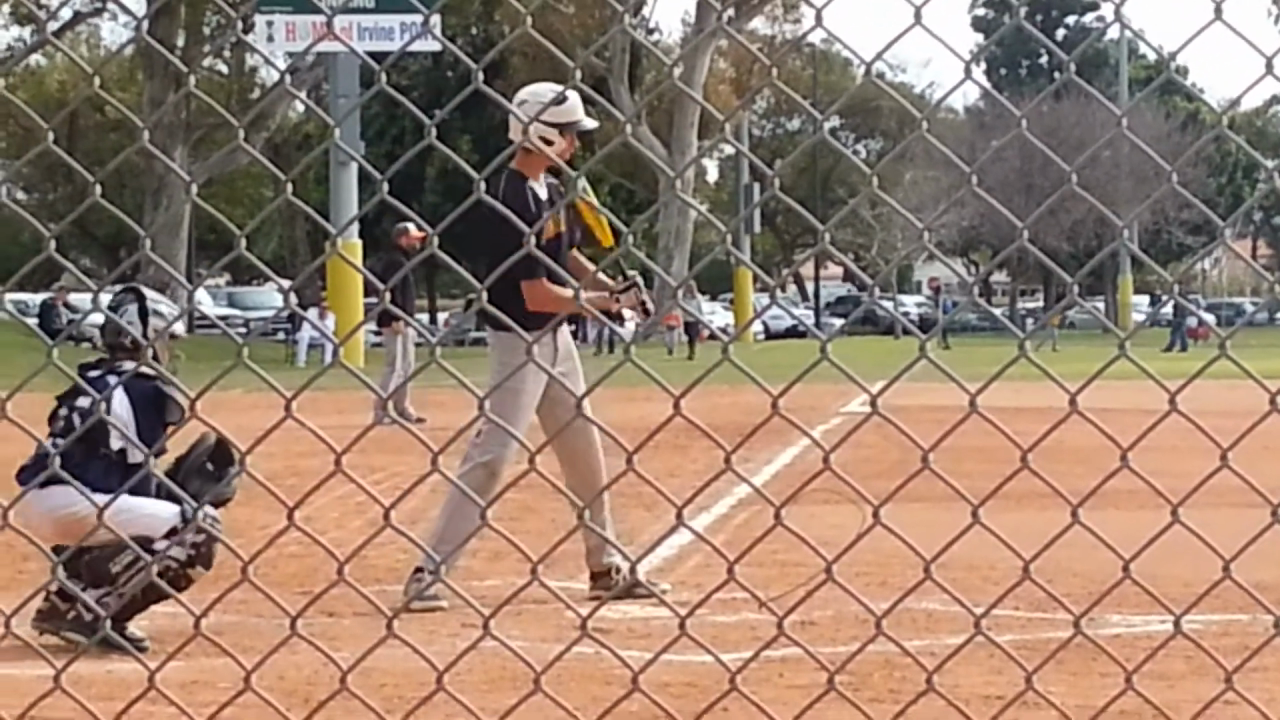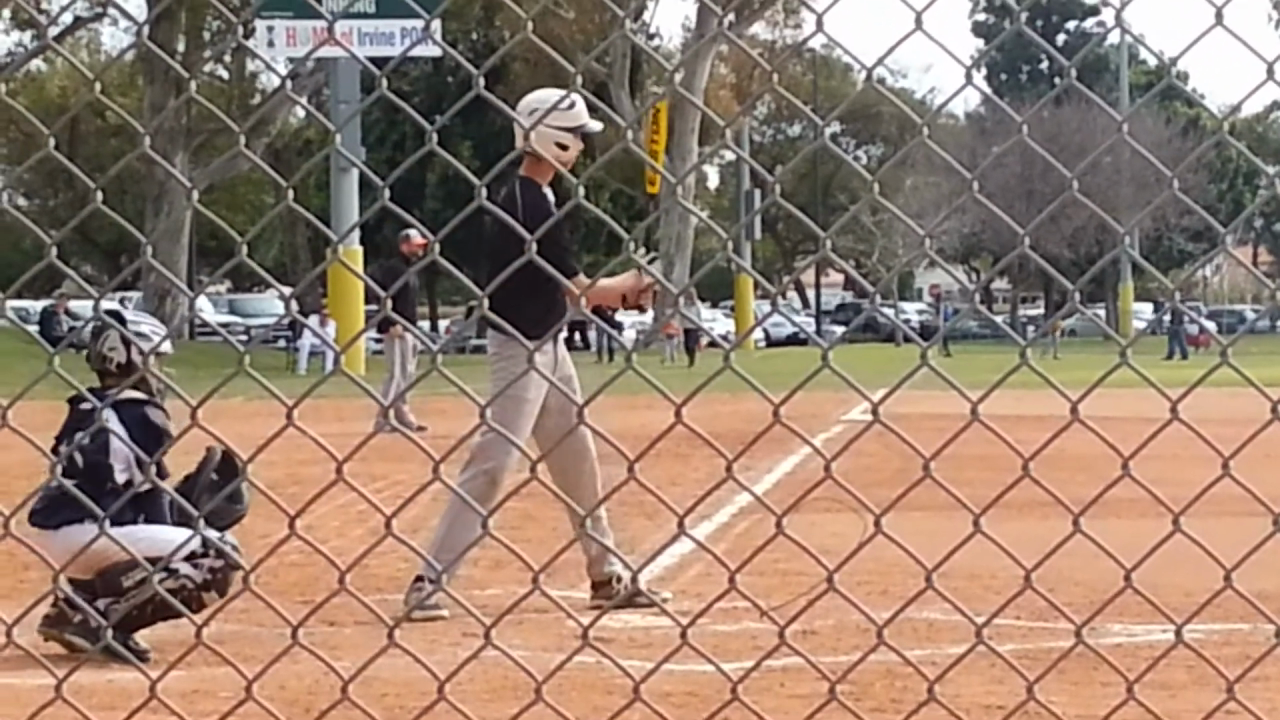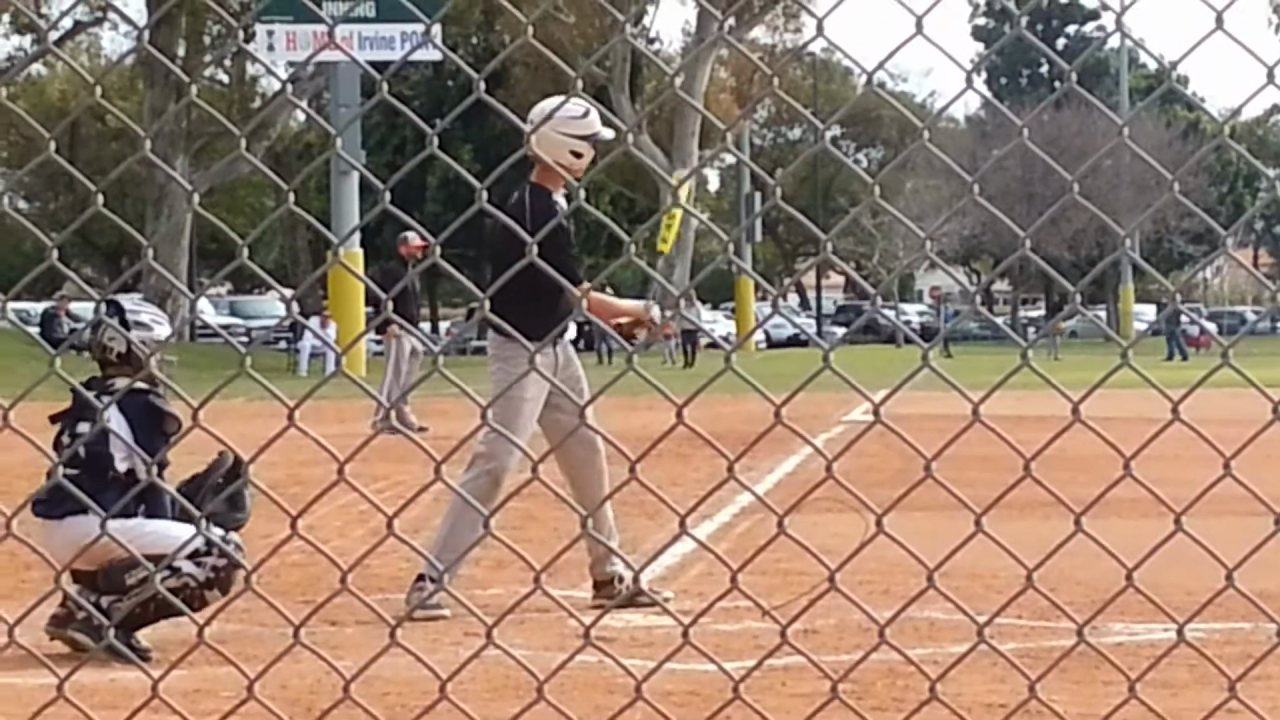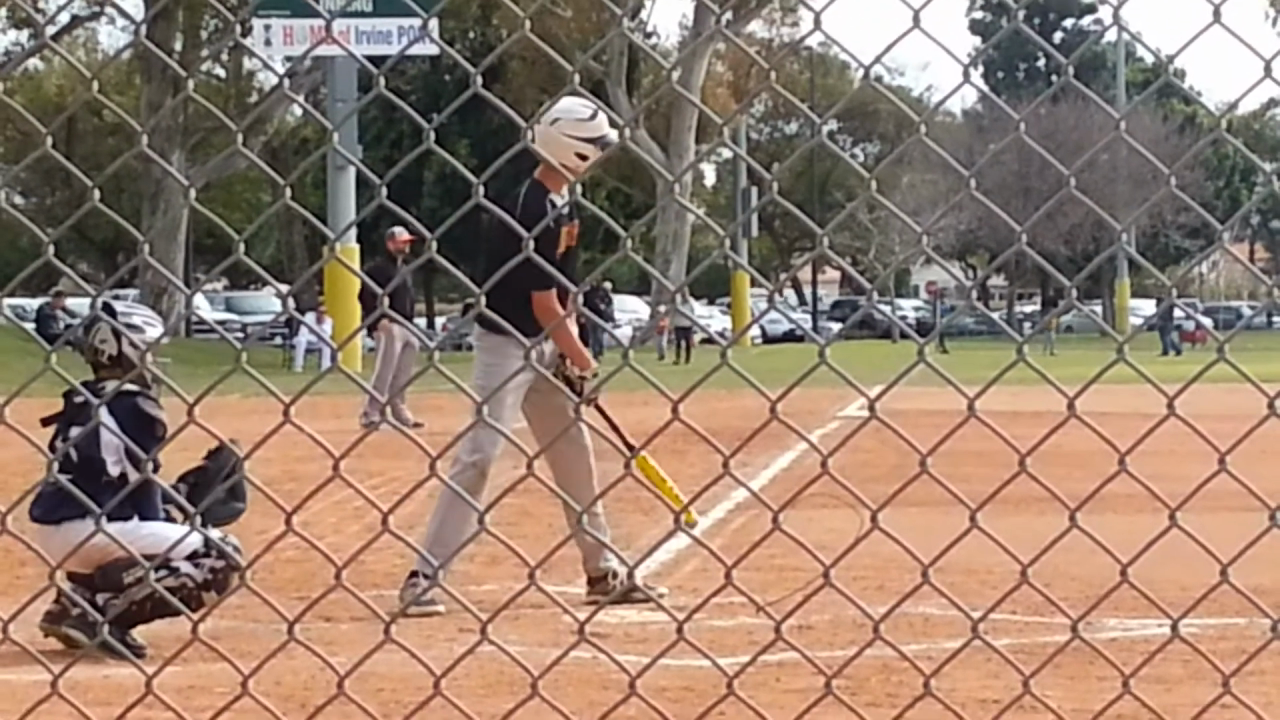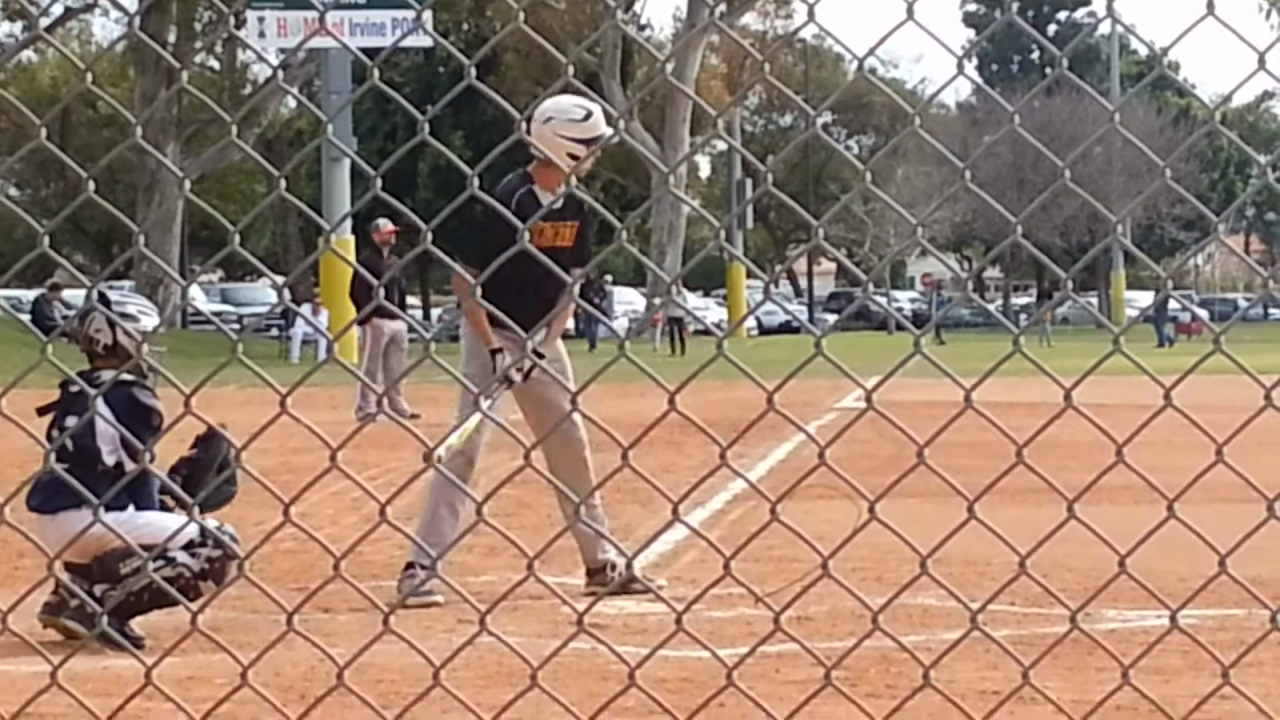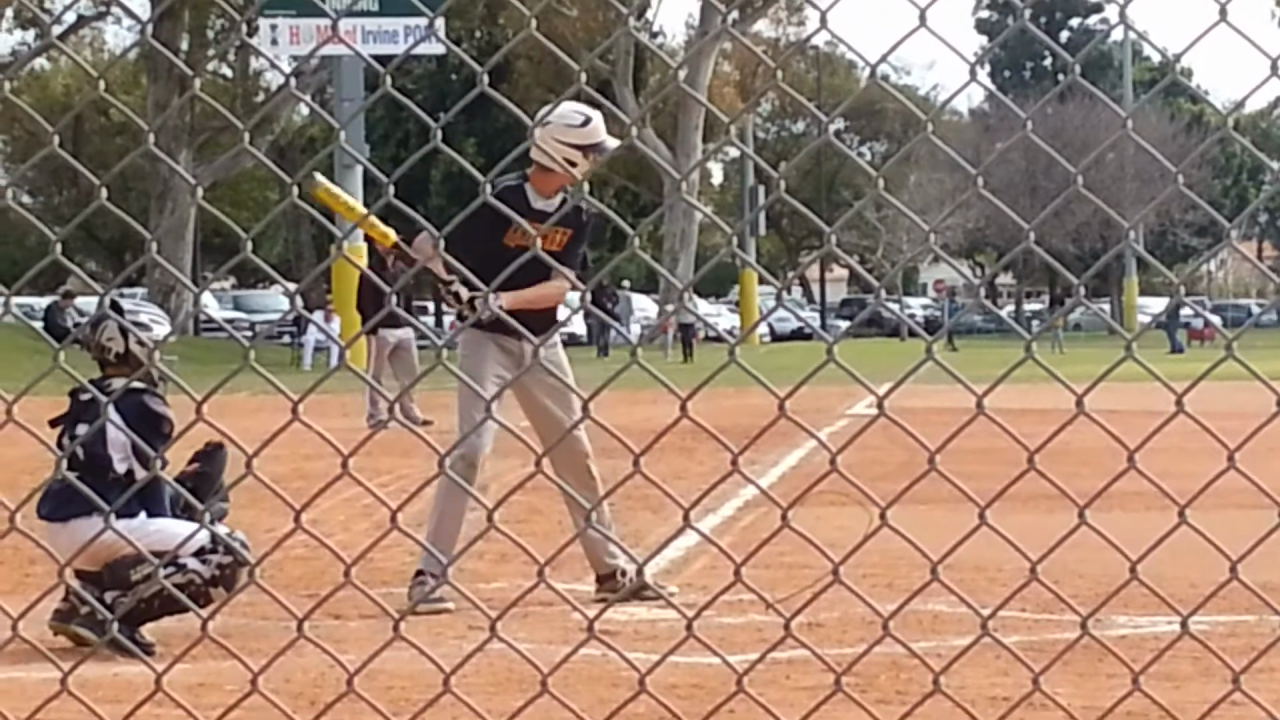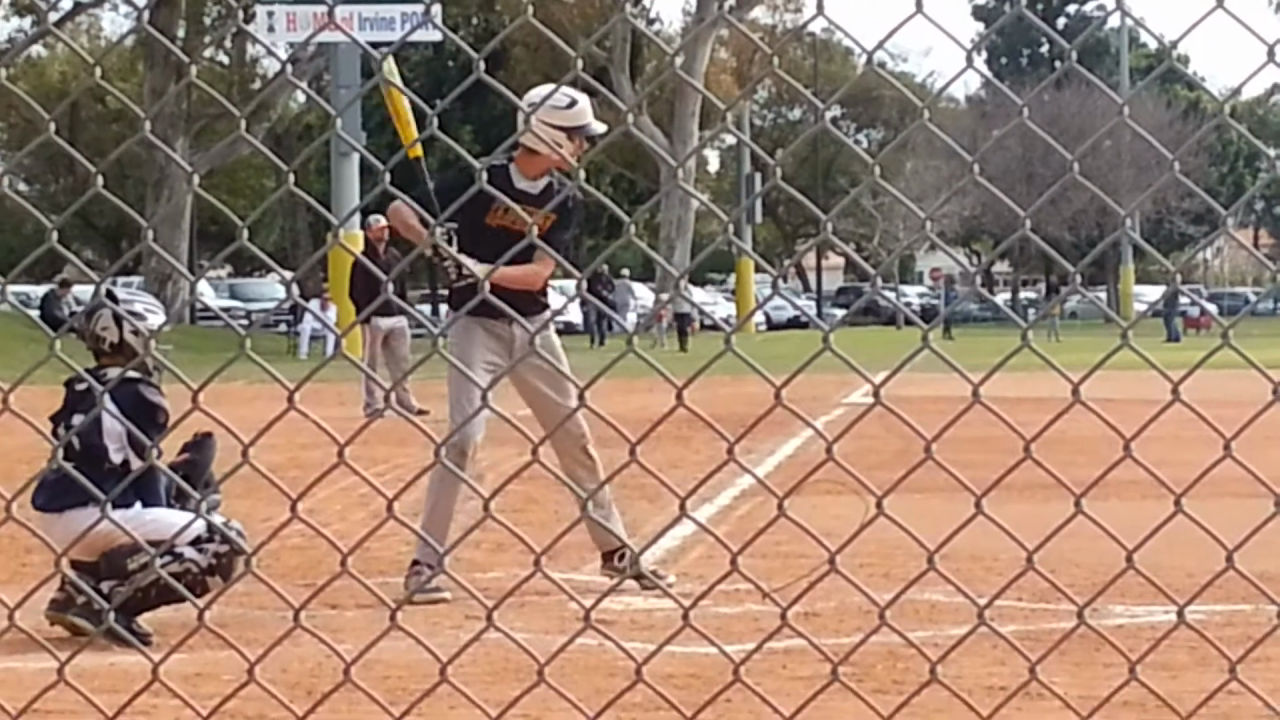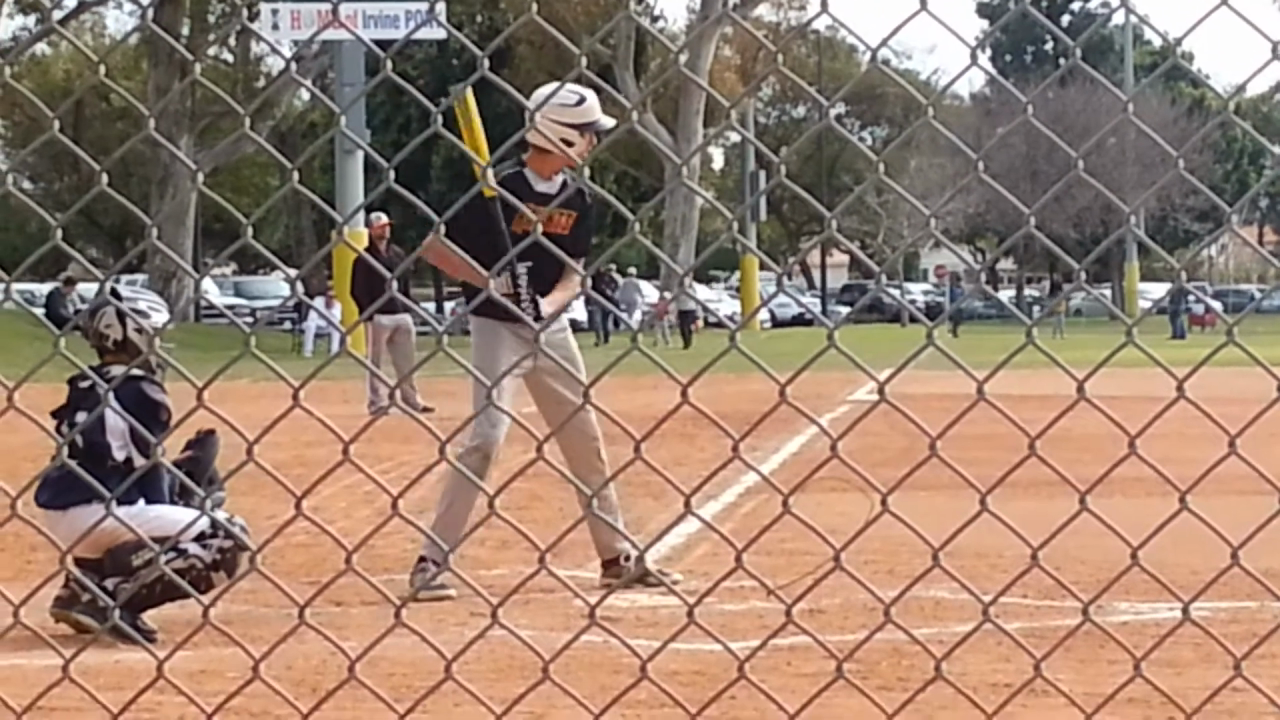
dt=0.2s
person 1, frame 1
left shoulder: (551, 190)
right shoulder: (509, 200)
right elbow: (537, 295)
left wrist: (610, 284)
right wrist: (606, 300)
left hip: (555, 338)
right hip: (517, 341)
left knee: (585, 452)
right knee: (491, 456)
left ankle: (607, 567)
right ankle: (428, 571)
person 1, frame 2
left shoulder: (528, 196)
right shoulder: (532, 207)
right elbow: (583, 293)
left wrist: (618, 287)
right wrist: (635, 280)
left hip: (547, 344)
right hip: (519, 347)
left knee: (579, 458)
right knee: (492, 463)
left ankle: (609, 576)
right ankle: (428, 580)
person 1, frame 3
left shoulder: (543, 202)
right shoulder: (541, 213)
right elbow: (581, 299)
left wrist: (616, 310)
right wrist: (637, 311)
left hip: (553, 345)
right hip: (519, 349)
left knee: (588, 455)
right knee: (494, 463)
left ankle: (611, 576)
right ankle: (430, 580)
person 1, frame 4
left shoulder: (566, 203)
right shoulder: (531, 210)
right elbow: (543, 306)
left wrist: (569, 354)
right wrist: (581, 360)
left hip: (547, 345)
right hip: (504, 342)
left knee: (576, 453)
right knee: (478, 456)
left ankle: (604, 571)
right ankle: (422, 575)
person 1, frame 5
left shoulder: (577, 208)
right shoulder: (510, 200)
left elbow: (570, 284)
right elbow: (464, 279)
left wrist: (542, 346)
right wrist: (494, 347)
left hip: (540, 334)
right hip: (491, 335)
left knee: (572, 446)
right knee: (466, 447)
left ankle: (603, 564)
right ankle: (419, 567)
person 1, frame 6
left shoulder: (579, 215)
right shoulder: (496, 198)
left elbow: (559, 287)
right elbow: (424, 243)
left wrist: (500, 300)
right wrist: (447, 277)
left hip: (541, 341)
right hip: (486, 340)
left knee: (576, 452)
right knee: (469, 451)
left ankle: (613, 570)
right ankle: (429, 574)
person 1, frame 7
left shoulder: (566, 199)
right shoulder: (480, 179)
left elbow: (542, 269)
right elbow: (399, 213)
left wrist: (486, 272)
right wrist: (436, 244)
left hip: (534, 327)
right hip: (476, 325)
left knee: (575, 436)
right knee: (463, 440)
left ankle: (616, 551)
right ankle: (425, 563)
person 1, frame 8
left shoulder: (575, 193)
right shoulder: (499, 187)
left elbow: (572, 273)
right elbow: (434, 248)
left wrist: (548, 306)
right wrist: (491, 283)
left hip: (551, 329)
right hip: (499, 329)
left knee: (585, 439)
right knee: (484, 440)
left ankle: (619, 557)
right ankle: (431, 561)
person 2, frame 1
left shoulder: (93, 380)
right shoulder: (142, 389)
right elbow: (139, 479)
left wrist: (177, 482)
left hip: (41, 501)
right hip: (66, 502)
right knee: (200, 528)
left ankle: (66, 597)
right ankle: (93, 610)
person 2, frame 2
left shoulder: (87, 408)
right shoulder: (137, 414)
right elbow: (148, 496)
left wrist: (186, 498)
left hip: (58, 534)
right hip: (83, 534)
right knee: (219, 552)
left ankle: (76, 607)
right ankle: (101, 618)
person 2, frame 3
left shoulder: (90, 399)
right shoulder: (140, 404)
right elbow: (149, 487)
left wrist: (187, 500)
left hip: (61, 527)
right hip: (87, 527)
right knee: (223, 552)
left ankle: (82, 603)
right ankle: (106, 615)
person 2, frame 4
left shoulder: (84, 401)
right shoulder: (132, 406)
right elbow: (142, 489)
left wrist: (181, 490)
right wrist: (161, 543)
left hip: (58, 530)
right hip: (85, 529)
right knee: (221, 555)
left ankle: (77, 601)
right ankle: (101, 613)
person 2, frame 5
left shoulder: (80, 391)
right shoulder: (127, 396)
right elbow: (138, 480)
left wrist: (175, 483)
left hip: (56, 519)
right hip: (83, 519)
right knee: (217, 545)
left ankle: (74, 593)
right ankle: (100, 603)
person 2, frame 6
left shoulder: (89, 399)
right shoulder: (139, 403)
right elbow: (149, 489)
left wrist: (183, 490)
left hip: (67, 527)
right hip: (94, 527)
right knee: (228, 551)
left ankle: (84, 600)
right ankle: (110, 611)
person 2, frame 7
left shoulder: (85, 387)
right shoulder: (134, 394)
right elbow: (146, 478)
left wrist: (175, 478)
left hip: (62, 516)
right hip: (90, 516)
right knee: (225, 541)
left ankle: (79, 589)
right ankle: (108, 600)
person 2, frame 8
left shoulder: (88, 386)
right shoulder: (138, 391)
right elbow: (149, 475)
left wrist: (180, 473)
left hip: (65, 514)
right hip: (93, 514)
right knee: (228, 537)
left ankle: (84, 585)
right ankle: (112, 595)
person 3, frame 1
left shoulder: (403, 261)
right shoulder: (396, 261)
right elbow: (389, 292)
right wrist: (396, 319)
left hip: (404, 322)
right hip: (396, 322)
left knee: (406, 367)
right knee: (396, 366)
left ankle: (403, 409)
right ankle: (381, 411)
person 3, frame 2
left shoulder: (411, 270)
right shoulder: (393, 268)
right elbow: (384, 298)
right wrist: (392, 324)
left hip: (408, 330)
right hip: (396, 329)
left knee: (407, 376)
right knee: (398, 374)
left ankle: (403, 417)
right ankle: (383, 419)
person 3, frame 3
left shoulder: (414, 273)
right shoulder: (390, 270)
right elbow: (378, 299)
left wrist: (417, 331)
right wrist: (388, 324)
left hip: (412, 332)
right hip: (397, 331)
left knee: (408, 379)
right knee: (395, 376)
left ankle: (404, 418)
right ankle: (382, 419)
person 3, frame 4
left shoulder: (406, 270)
right shoulder: (378, 267)
right elbow: (366, 297)
left wrist: (411, 326)
right wrist: (378, 319)
left hip: (406, 328)
right hip: (388, 327)
left knee: (403, 375)
right knee: (383, 373)
left ankle: (400, 414)
right ankle: (370, 416)
person 3, frame 5
left shoulder: (395, 261)
right shoulder: (366, 261)
right elbow: (357, 293)
left wrist: (403, 316)
right wrist: (367, 316)
left hip: (397, 321)
right hip: (375, 321)
left knee: (397, 368)
right knee: (370, 367)
left ankle: (397, 405)
right ankle: (366, 408)
person 3, frame 6
left shoulder: (402, 268)
right shoulder: (371, 271)
right elbow: (363, 303)
left wrist: (411, 325)
right wrist: (373, 328)
left hip: (403, 329)
right hip: (381, 330)
left knee: (409, 373)
right knee: (376, 375)
left ankle: (410, 413)
right ankle: (376, 417)
person 3, frame 7
left shoulder: (395, 255)
right shoulder: (363, 259)
right elbow: (356, 292)
left wrist: (405, 312)
right wrist: (365, 316)
left hip: (397, 317)
right hip: (374, 318)
left knee: (401, 362)
right knee: (371, 363)
left ankle: (406, 402)
right ankle: (373, 404)
person 3, frame 8
left shoulder: (398, 253)
right shoulder: (365, 257)
right elbow: (357, 290)
left wrist: (409, 311)
right wrist: (368, 313)
left hip: (401, 314)
right hip: (378, 316)
left knee: (406, 360)
right knee: (375, 361)
left ankle: (411, 399)
right ankle: (378, 402)
